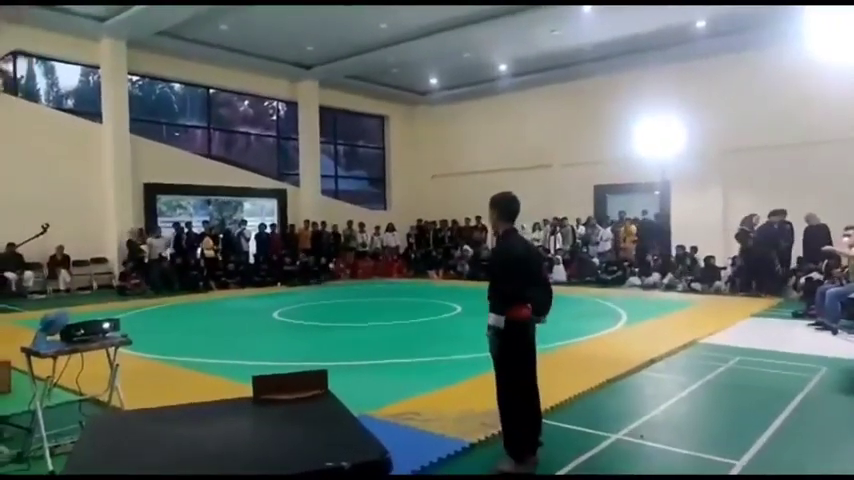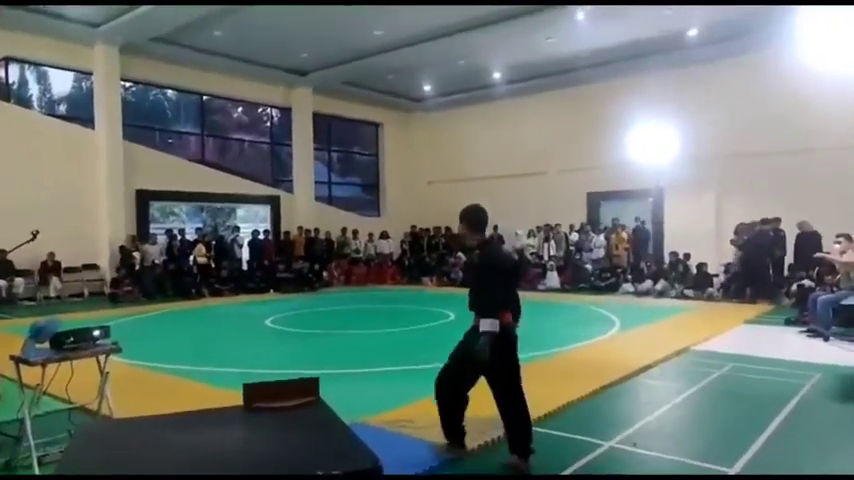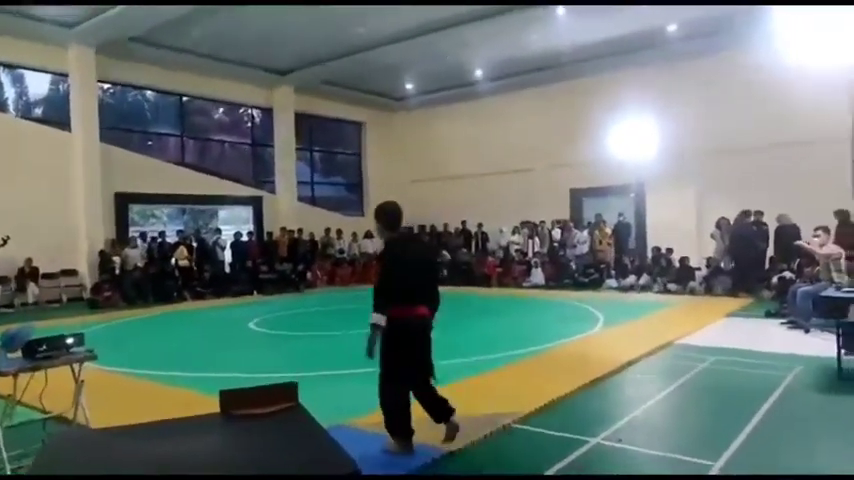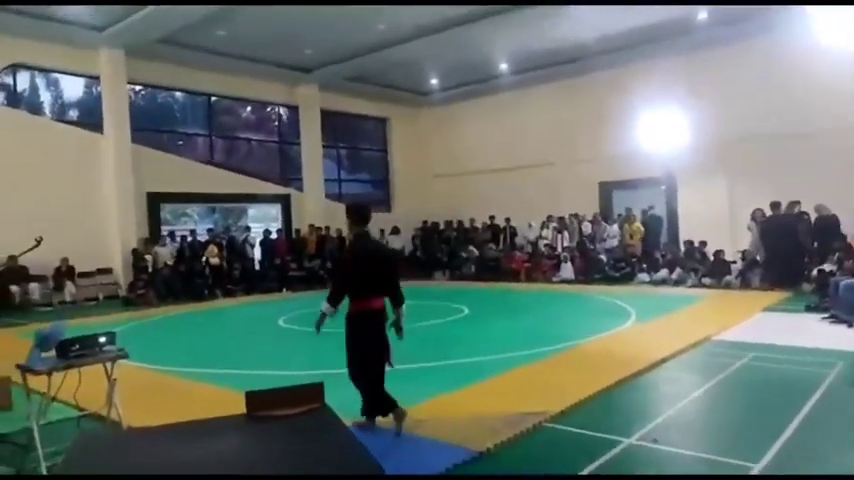
dt=0.5s
person 1, frame 1
left shoulder: (502, 250)
right shoulder: (527, 247)
left elbow: (501, 295)
right elbow: (543, 288)
left wrist: (493, 329)
right wrist: (536, 317)
left hip: (509, 327)
right hip: (525, 324)
left knee: (510, 392)
right knee: (526, 388)
left ankle: (520, 457)
right ankle: (529, 449)
person 1, frame 2
left shoulder: (485, 258)
right shoulder: (501, 255)
left elbow: (489, 300)
left wrist: (485, 336)
left hip: (488, 330)
right hip: (505, 330)
left knee: (448, 384)
right knee: (510, 394)
left ankle: (455, 442)
right ankle: (521, 455)
person 1, frame 3
left shoulder: (389, 255)
right shoulder: (419, 248)
left elbow: (383, 293)
right elbow: (431, 287)
left wrist: (375, 328)
right wrist: (428, 316)
left hip: (398, 323)
right hip: (421, 320)
left knee: (393, 383)
right knee: (419, 378)
left ankle: (402, 439)
right ankle: (446, 418)
person 1, frame 4
left shoulder: (353, 251)
right shoulder: (381, 250)
left elbow: (340, 285)
right elbow: (394, 284)
left wrist: (325, 312)
right wrist: (398, 316)
left hip: (360, 314)
right hip: (378, 312)
left knee: (359, 369)
right knee: (372, 366)
left ankle: (393, 409)
right ankle: (370, 415)
